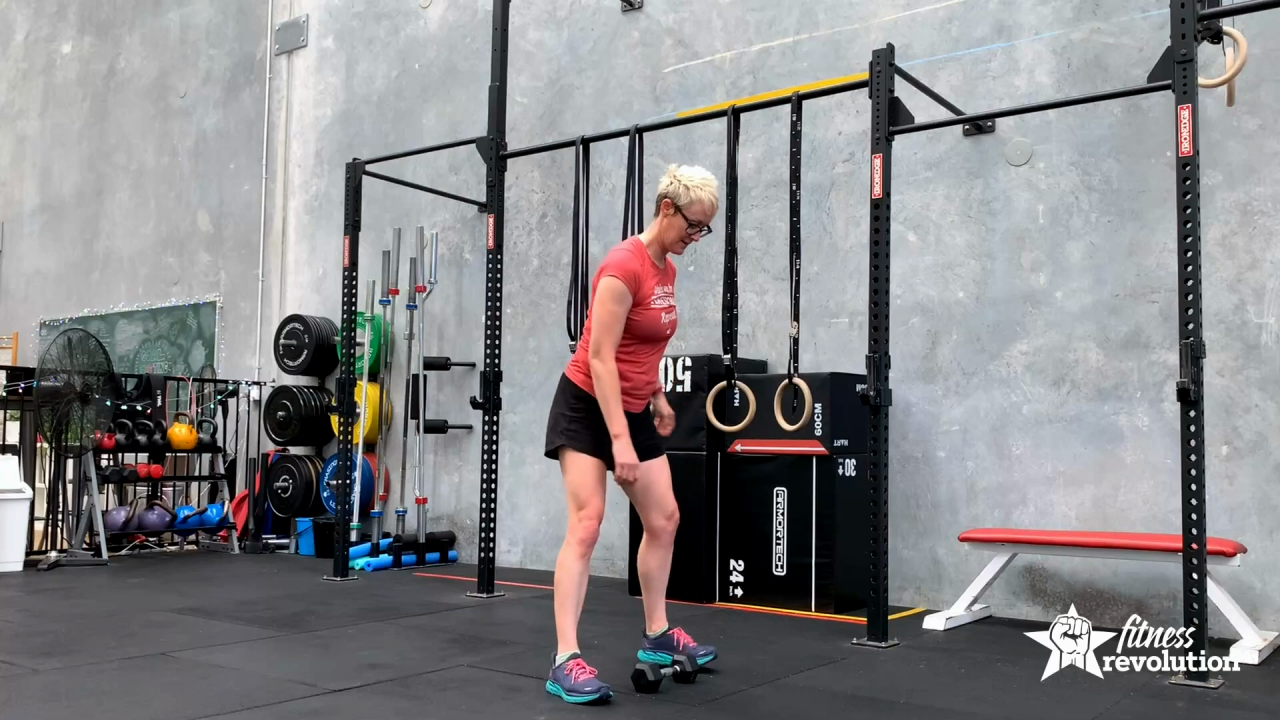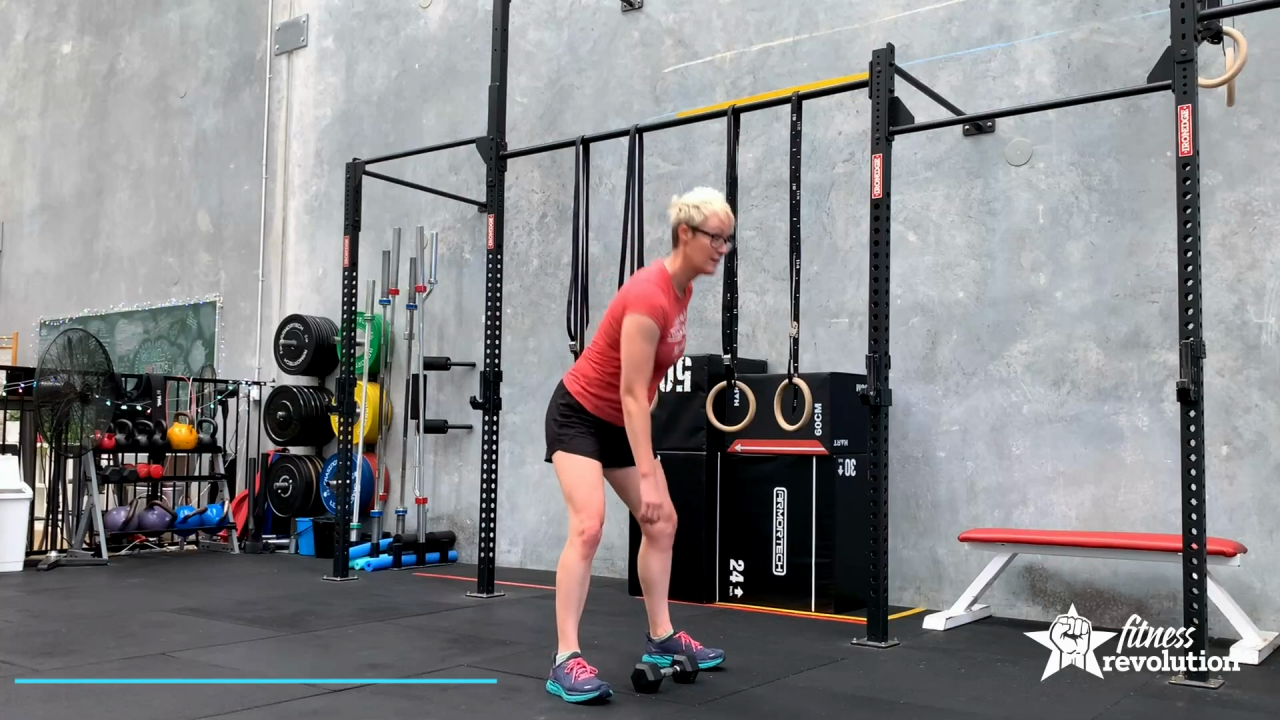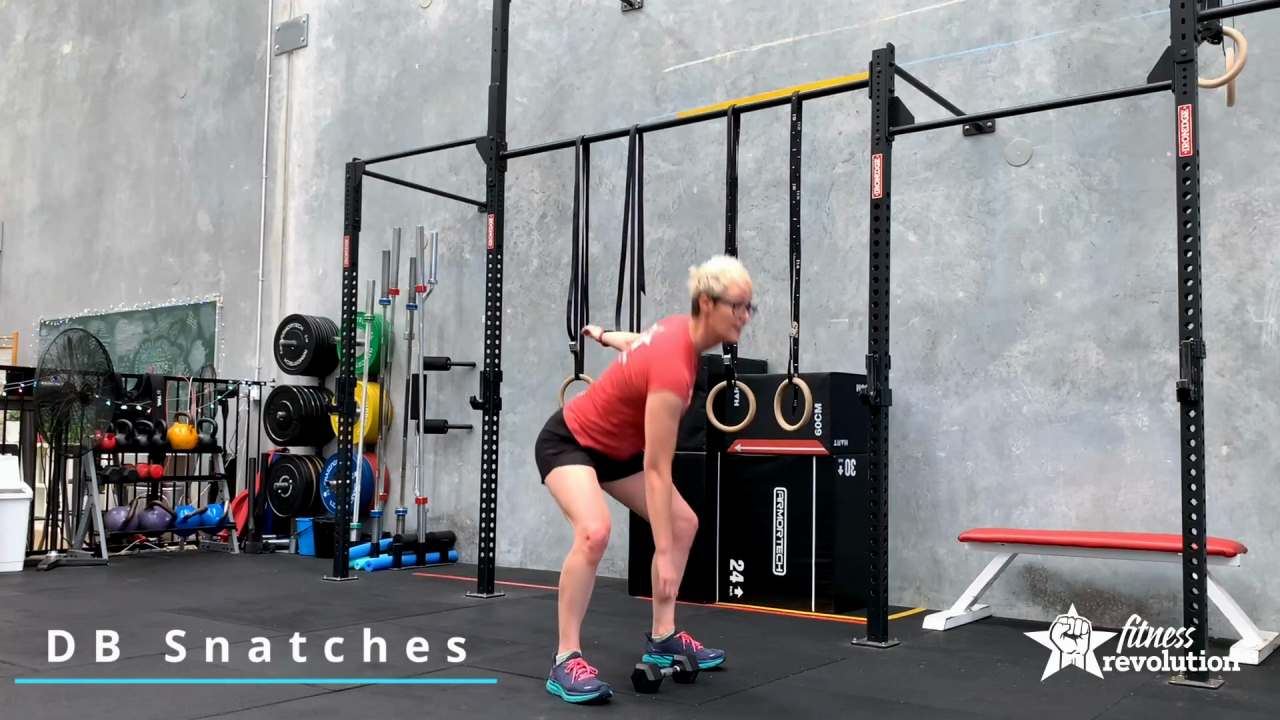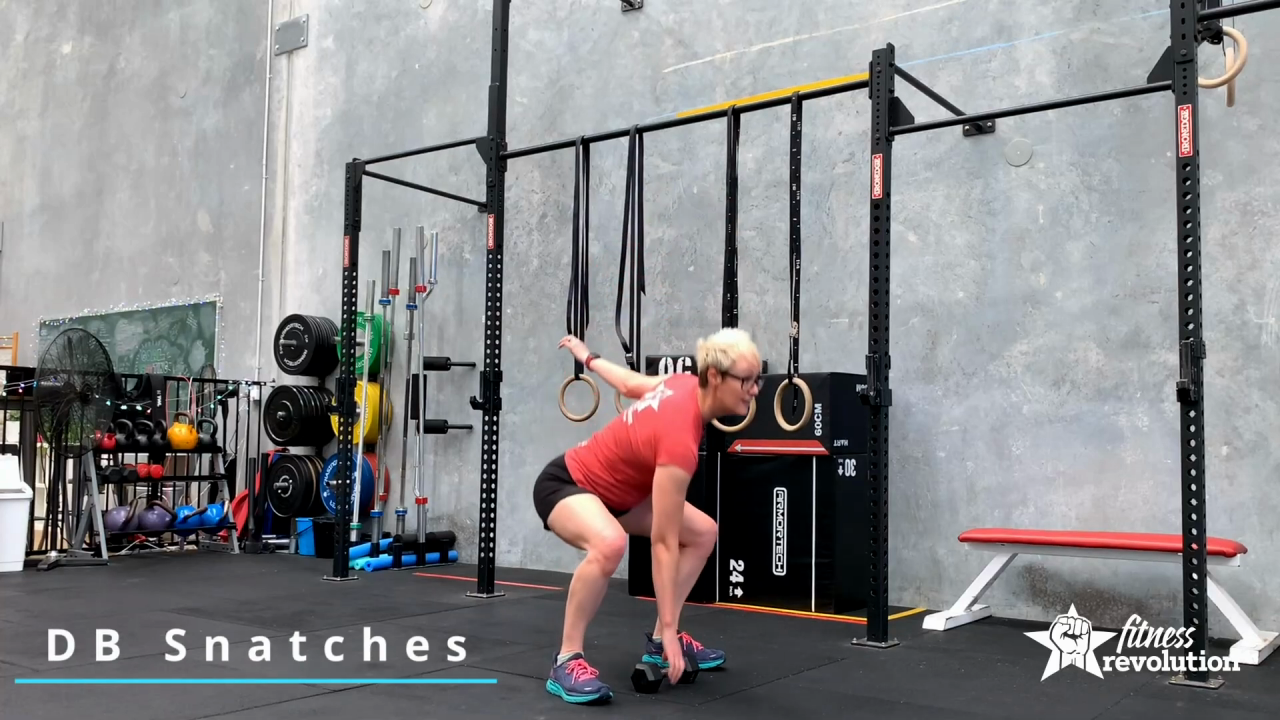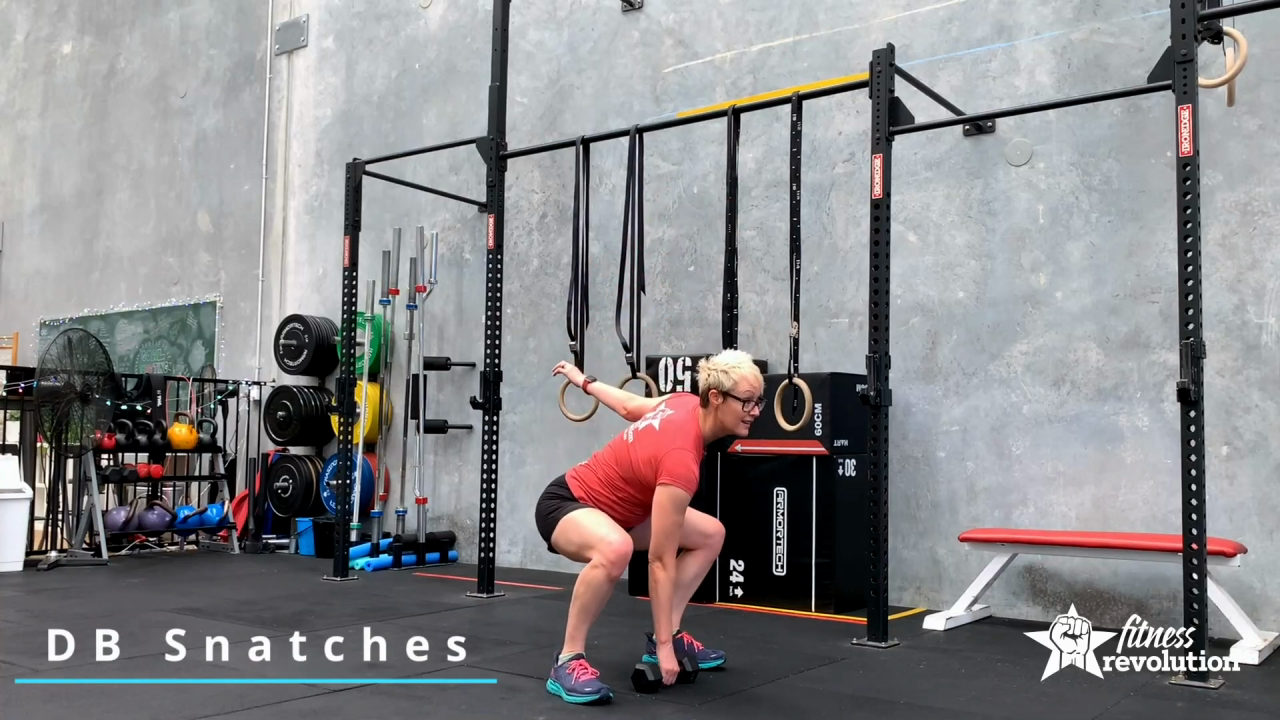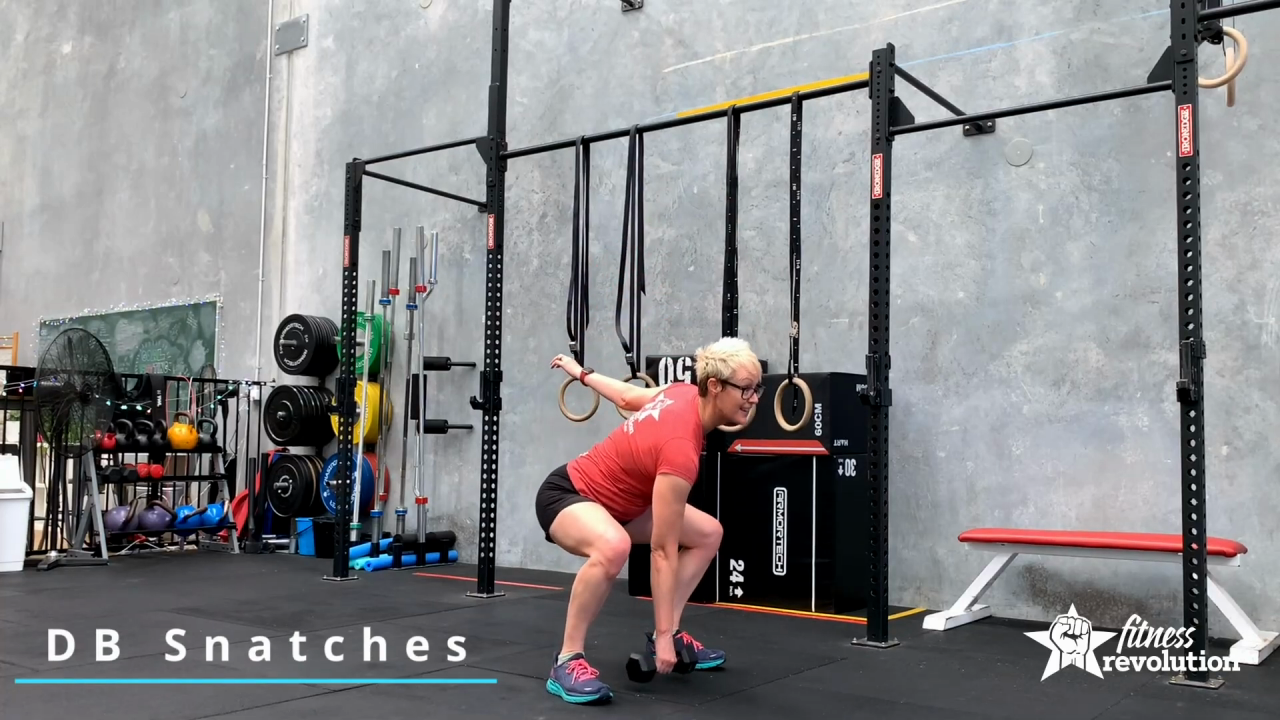
dt=0.2s
person 1, frame 1
left shoulder: (666, 268)
right shoulder: (624, 265)
right elbow: (600, 359)
left wrist: (658, 399)
right wrist: (618, 440)
left hip: (634, 410)
right hip: (588, 408)
left knee: (664, 520)
right knee: (587, 525)
left ankle: (657, 634)
right ankle: (565, 660)
person 1, frame 2
left shoulder: (680, 286)
right shoulder: (650, 297)
right elbow: (633, 395)
right wrist: (648, 475)
left hip: (618, 419)
right hip: (580, 414)
left knee: (663, 522)
right knee: (588, 526)
left ankle: (662, 639)
right ankle: (566, 659)
person 1, frame 3
left shoulder: (683, 331)
right shoulder: (673, 369)
left elbow: (638, 342)
right elbow: (658, 471)
left wrist: (603, 335)
right wrist: (663, 557)
left hip: (615, 446)
right hip: (570, 443)
left knee: (685, 523)
right knee: (595, 531)
left ankle: (662, 637)
right ankle: (566, 660)
person 1, frame 4
left shoulder: (687, 386)
right shoulder: (679, 440)
left elbow: (630, 384)
right elbow: (664, 544)
left wrist: (588, 357)
right wrist: (670, 626)
left hip: (612, 486)
right hip: (565, 484)
left knee: (704, 532)
right knee: (609, 544)
left ankle: (658, 640)
right ankle: (568, 660)
person 1, frame 5
left shoulder: (686, 405)
right shoulder: (681, 461)
left elbow: (631, 407)
right elbow: (661, 561)
left wrist: (585, 381)
right wrist: (665, 650)
left hip: (608, 501)
right hip: (564, 504)
left knee: (711, 534)
right knee: (615, 549)
left ankle: (666, 635)
right ankle: (569, 661)
person 1, frame 6
left shoulder: (686, 395)
right shoulder: (681, 450)
left elbow: (630, 397)
right elbow: (663, 551)
left wrist: (582, 374)
right wrist: (663, 636)
left hip: (611, 498)
right hip: (566, 495)
left knee: (708, 534)
right knee: (613, 547)
left ankle: (668, 635)
right ankle: (568, 661)
